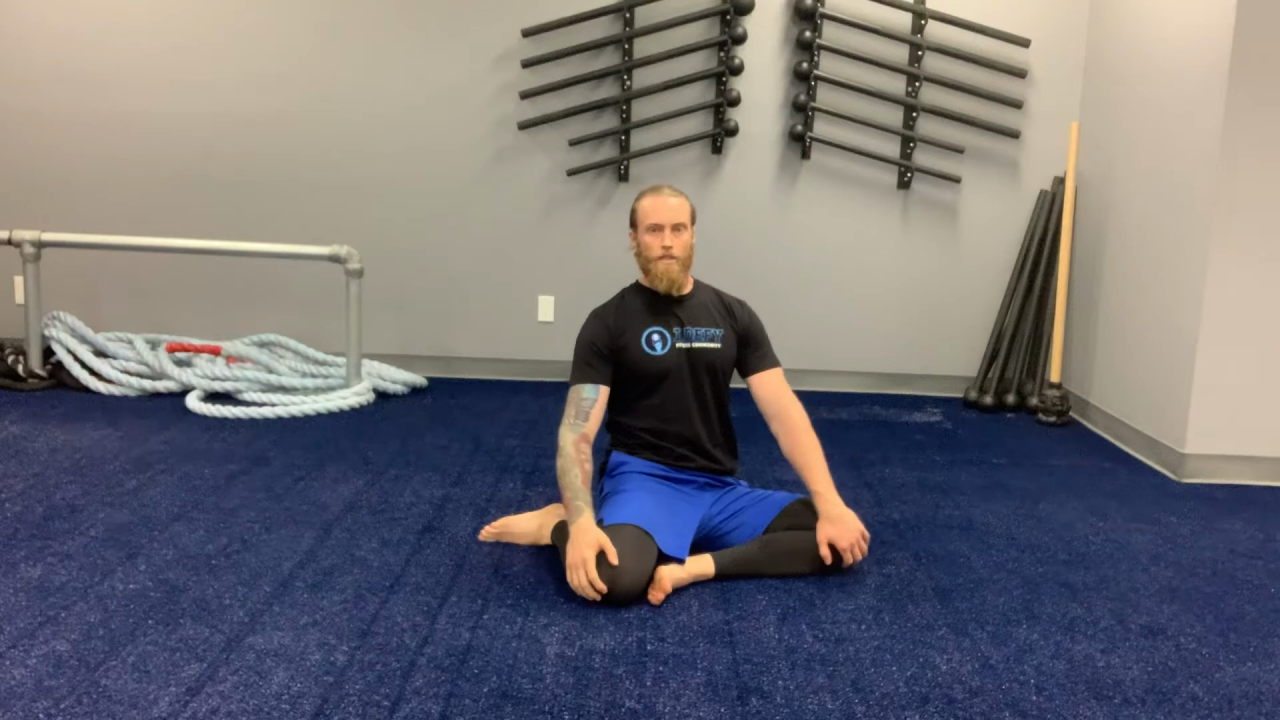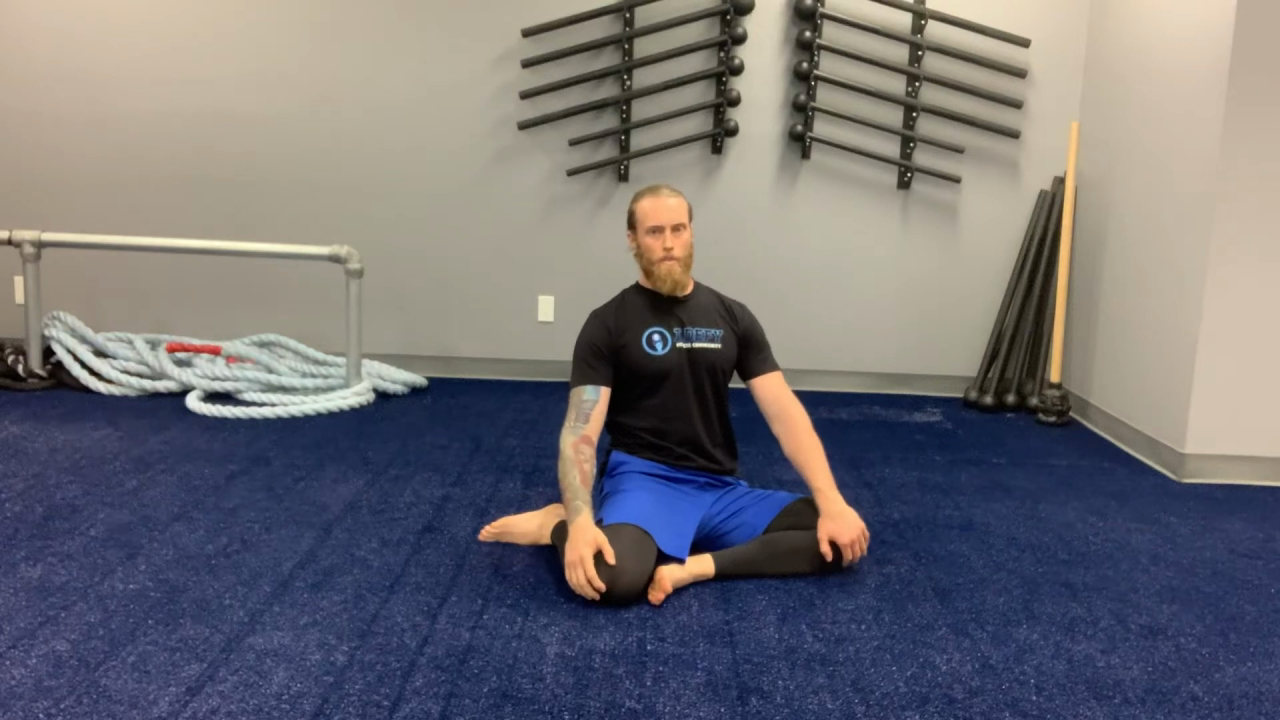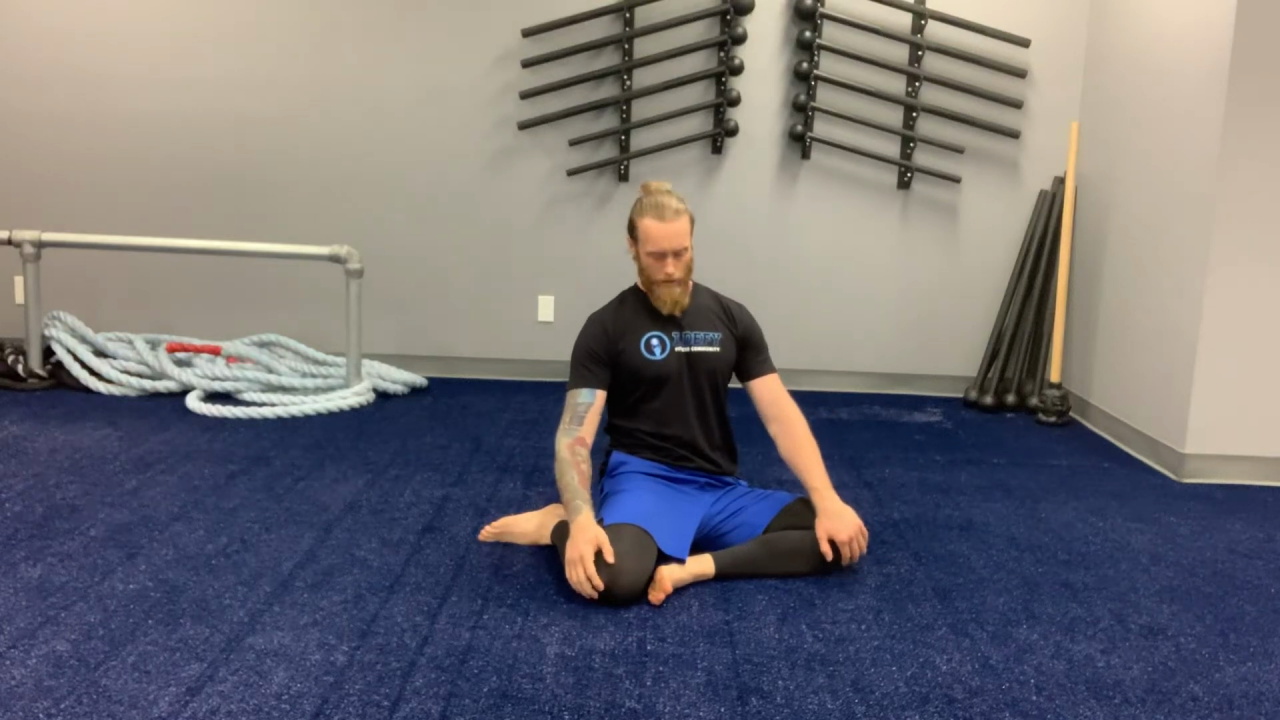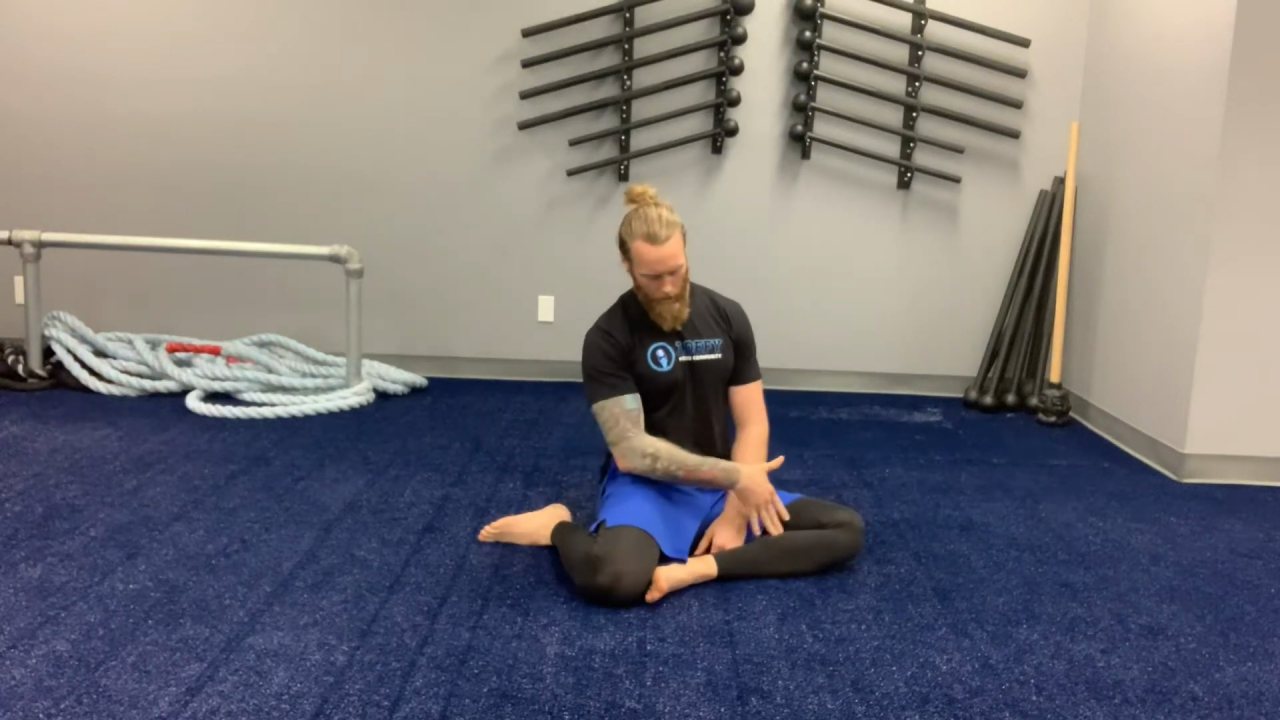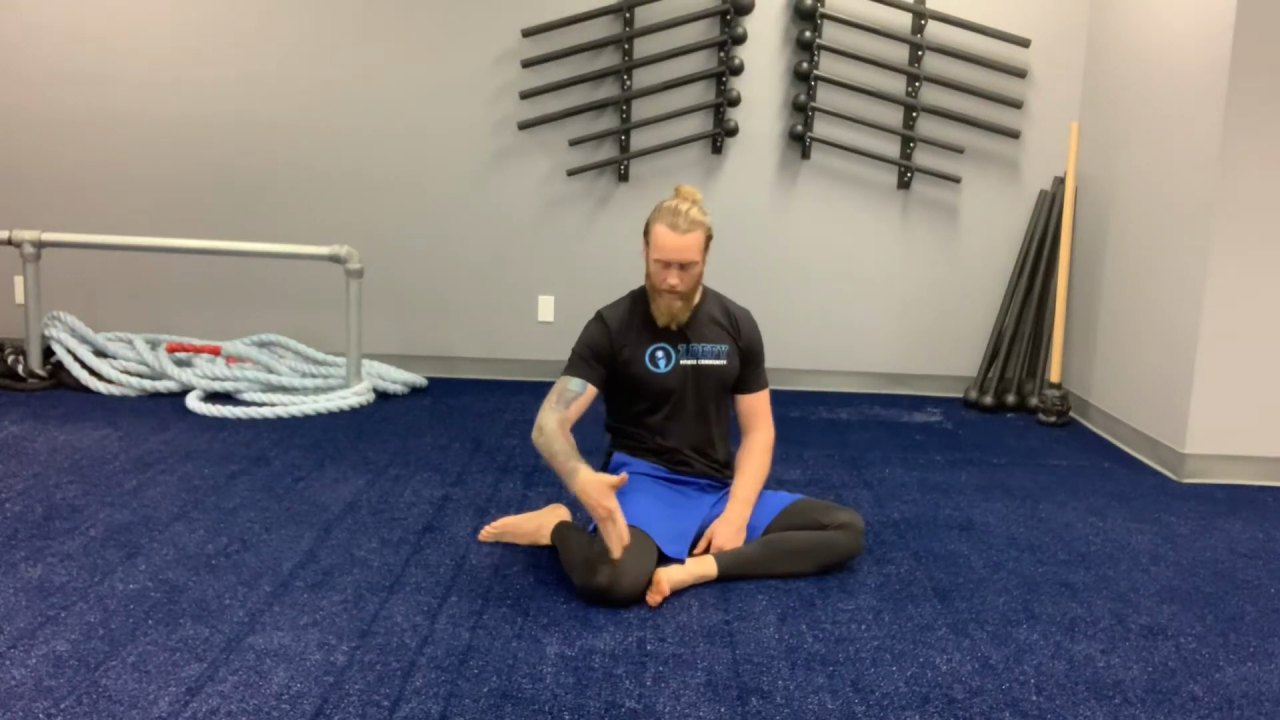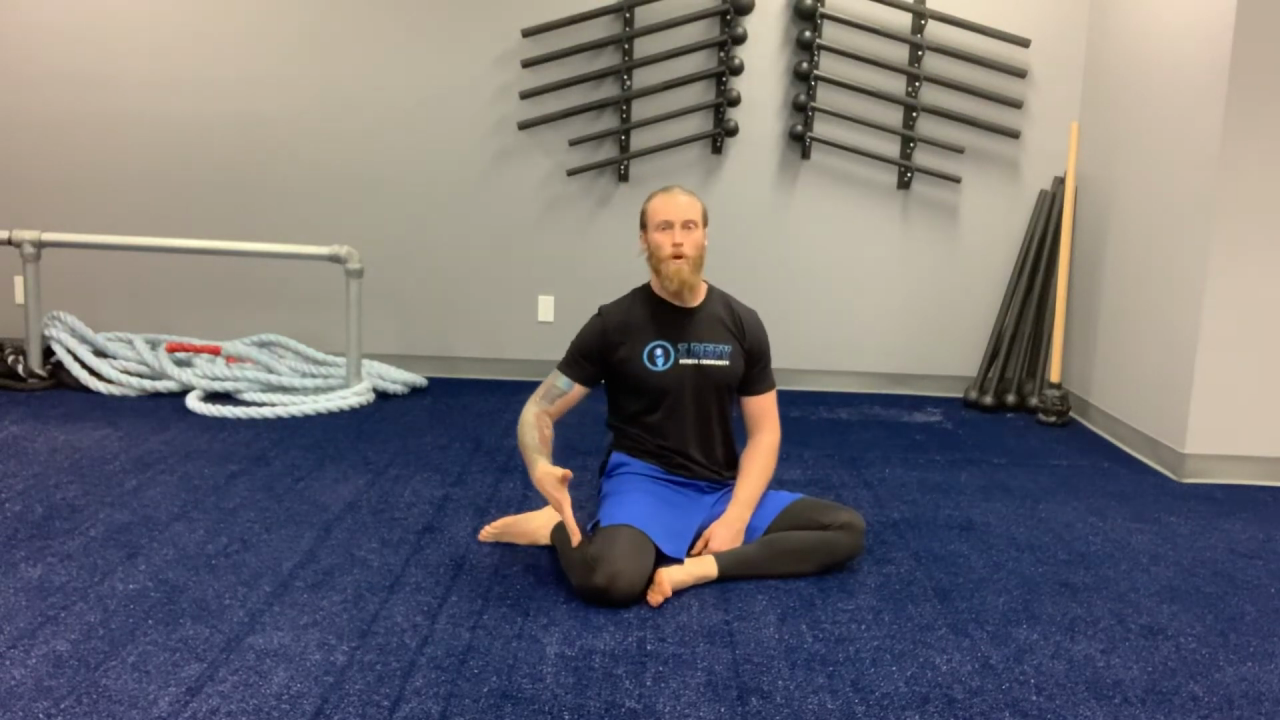
dt=0.7s
person 1, frame 1
left shoulder: (733, 314)
right shoulder: (608, 322)
left elbow: (783, 413)
right elbow: (577, 432)
left wrist: (830, 504)
right wrist: (582, 524)
left hip: (722, 489)
right hip: (643, 480)
left knee: (843, 541)
right knee: (615, 578)
left ankle: (694, 566)
right ankle: (558, 525)
person 1, frame 2
left shoulder: (732, 316)
right shoulder: (608, 323)
left elbow: (784, 413)
right elbow: (580, 432)
left wrist: (831, 502)
right wrist: (581, 522)
left hip: (721, 489)
right hip: (643, 480)
left knee: (841, 540)
right knee: (615, 578)
left ankle: (695, 567)
right ankle: (557, 525)
person 1, frame 3
left shoulder: (731, 317)
right shoulder: (607, 327)
left elbow: (780, 415)
right elbow: (574, 435)
left wrist: (828, 501)
right wrist: (581, 519)
left hip: (720, 488)
right hip: (643, 480)
left knee: (841, 540)
right knee: (616, 578)
left ankle: (694, 567)
right ankle: (555, 525)
person 1, frame 4
left shoulder: (727, 317)
right shoulder: (609, 337)
left elbow: (752, 425)
right elbow: (630, 450)
left wrist: (737, 510)
right wrist: (735, 477)
left hip: (720, 489)
right hip: (647, 487)
left knee: (846, 528)
right knee: (615, 579)
left ankle: (694, 569)
right ankle: (558, 528)
person 1, frame 5
left shoulder: (737, 324)
right shoulder: (611, 326)
left elbow: (758, 432)
right elbow: (549, 424)
left wrist: (737, 515)
right wrist: (583, 480)
left hip: (720, 489)
right hip: (645, 484)
left knee: (847, 529)
right knee: (613, 578)
left ankle: (696, 568)
right ankle: (558, 526)
person 1, frame 6
left shoulder: (742, 323)
right shoulder: (614, 324)
left elbow: (764, 433)
right elbow: (540, 410)
left wrist: (736, 517)
right wrist: (539, 469)
left hip: (722, 489)
right hip: (644, 482)
left knee: (848, 529)
right knee: (611, 579)
left ankle: (696, 568)
right ankle: (555, 527)
